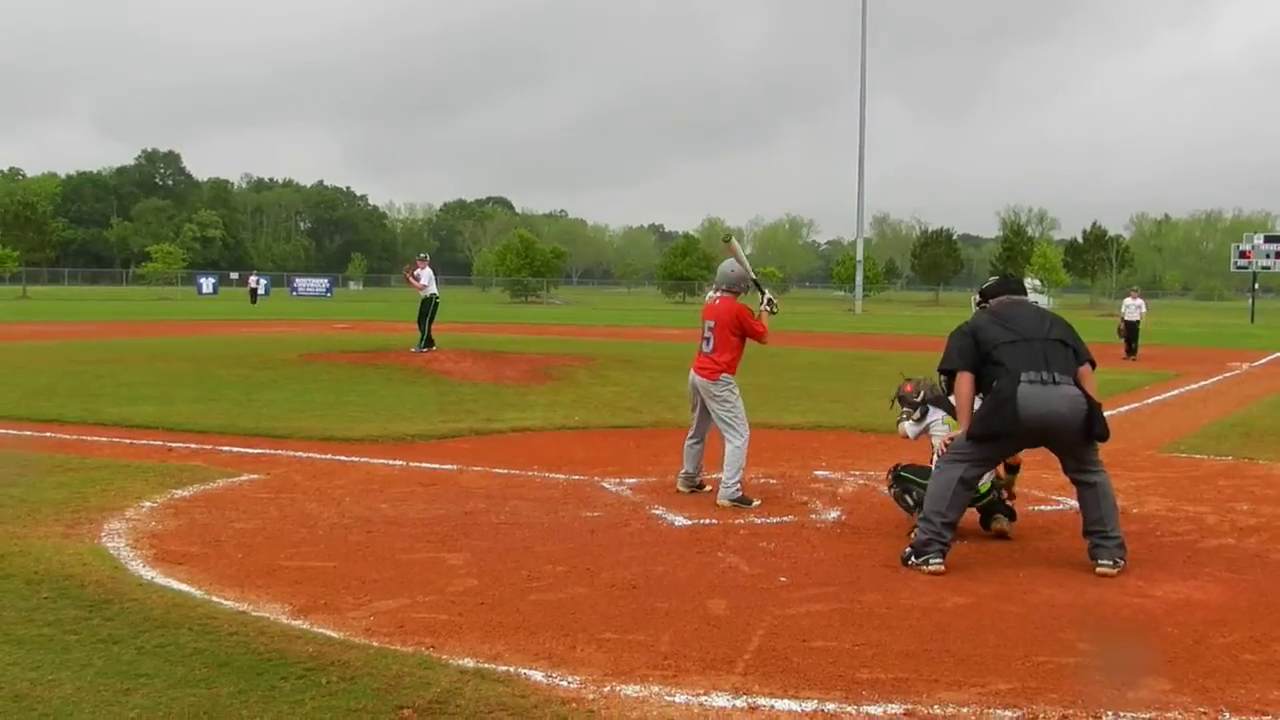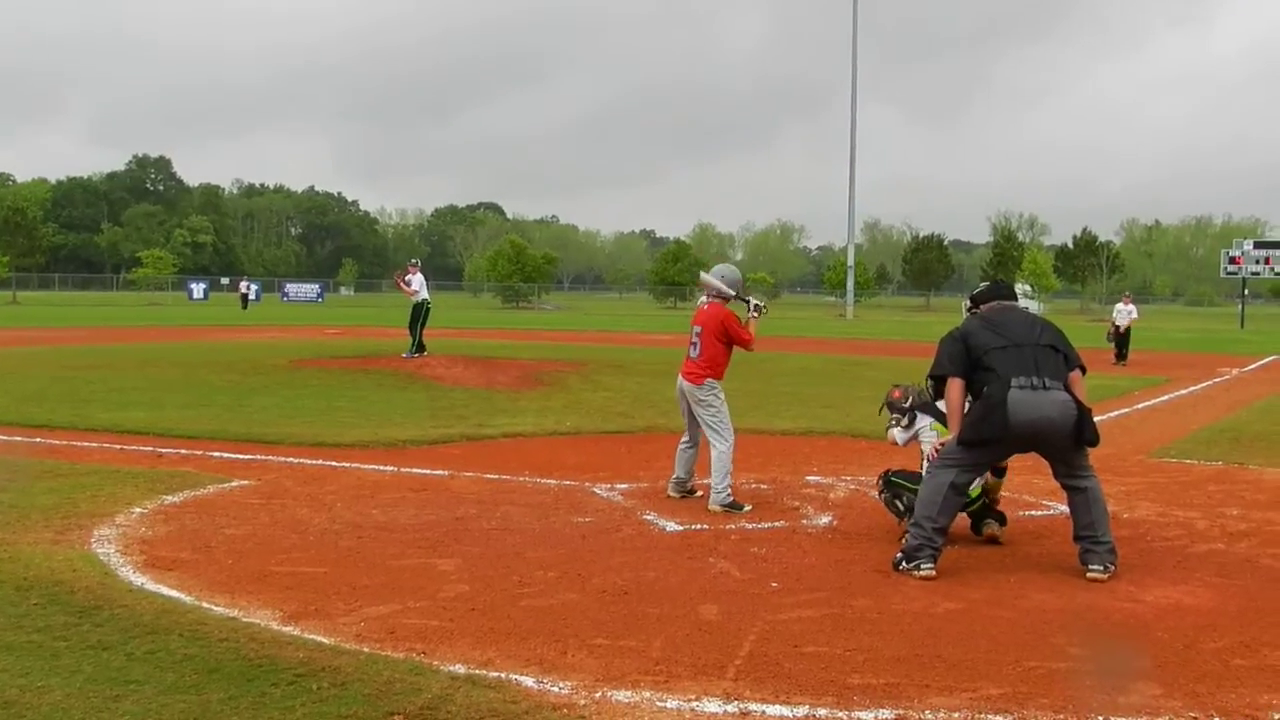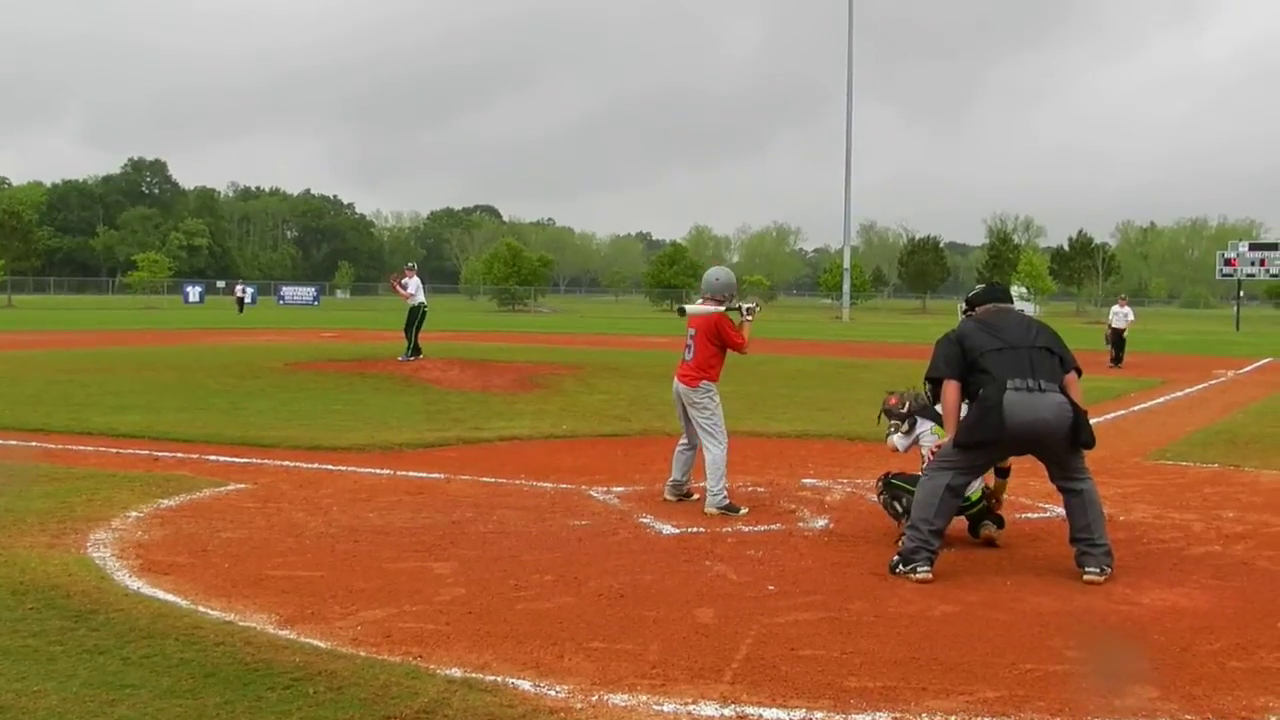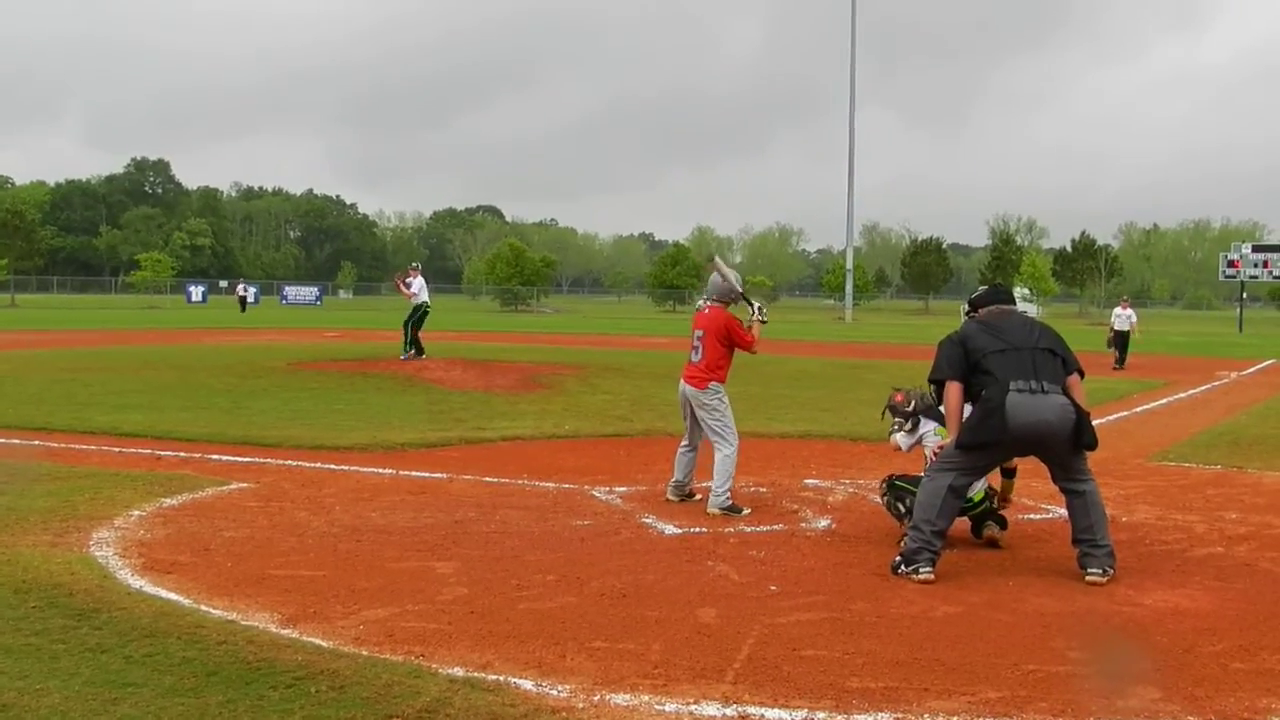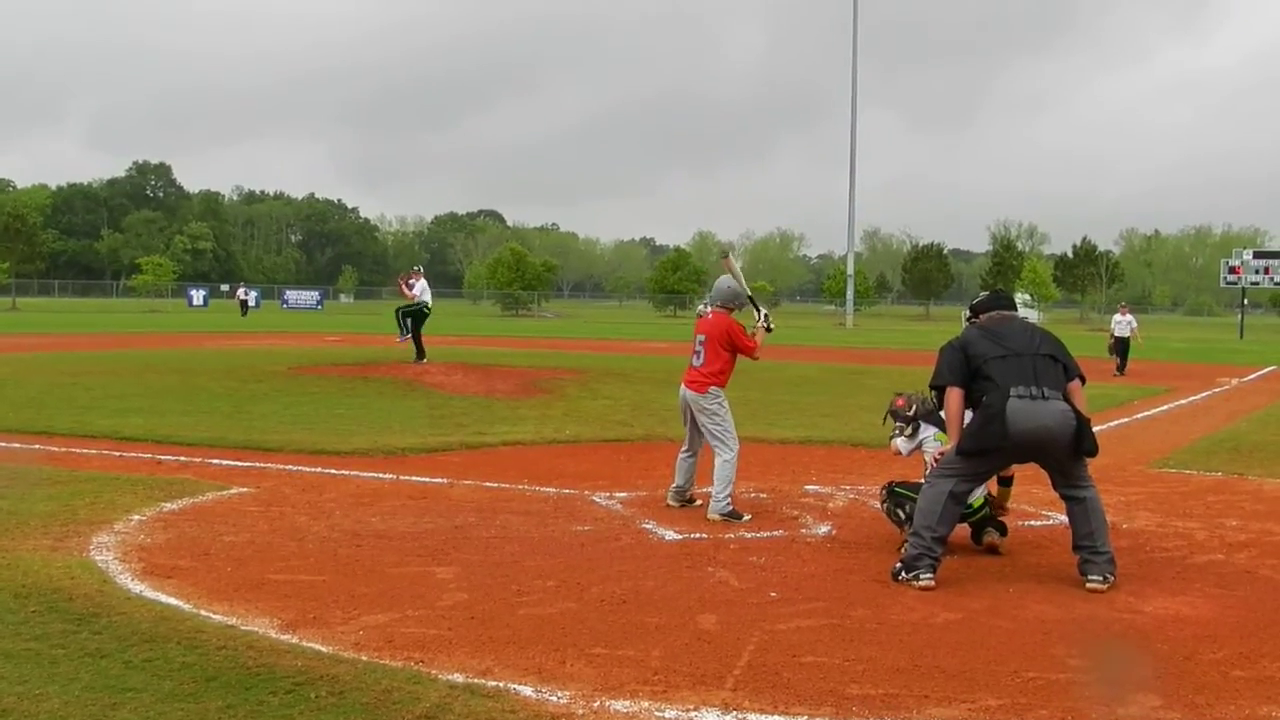
dt=0.2s
person 1, frame 1
left shoulder: (976, 324)
right shoulder: (1056, 321)
left elbow: (964, 377)
right elbow: (1085, 370)
left wrist: (964, 429)
right wrist: (1090, 420)
left hip: (1015, 399)
right hip: (1068, 400)
left knee: (955, 465)
right knee: (1091, 472)
left ankle: (928, 550)
right ankle: (1109, 553)
person 1, frame 2
left shoulder: (967, 330)
right shoulder: (1045, 325)
left elbow: (954, 382)
right elbow: (1075, 376)
left wrist: (955, 435)
right wrist: (1081, 425)
left hip: (1006, 404)
right hip: (1058, 405)
left knee: (945, 470)
right knee: (1081, 477)
left ankle: (919, 556)
right ankle: (1099, 558)
person 1, frame 3
left shoulder: (963, 332)
right shoulder: (1041, 328)
left elbow: (950, 385)
right elbow: (1070, 378)
left wrist: (951, 437)
right wrist: (1077, 428)
left hip: (1001, 407)
right hip: (1054, 407)
left knee: (941, 473)
right knee: (1076, 479)
left ankle: (916, 559)
right ankle: (1096, 561)
person 1, frame 4
left shoulder: (965, 333)
right shoulder: (1043, 330)
left elbow: (953, 386)
right elbow: (1073, 379)
left wrist: (953, 438)
right wrist: (1080, 429)
left hip: (1004, 408)
right hip: (1056, 409)
left knee: (943, 474)
right knee: (1079, 480)
left ankle: (918, 559)
right ankle: (1098, 562)
person 1, frame 5
left shoulder: (966, 339)
right shoulder: (1045, 336)
left elbow: (954, 391)
right elbow: (1074, 385)
left wrist: (954, 444)
right wrist: (1081, 435)
left hip: (1005, 414)
right hip: (1057, 415)
left knee: (944, 480)
right knee: (1079, 487)
left ankle: (919, 566)
right ankle: (1099, 569)
person 2, frame 1
left shoulder: (709, 305)
right shoulder: (738, 309)
right elbow: (763, 337)
left wrist: (760, 310)
right wrist: (765, 309)
left hip: (697, 374)
right hip: (718, 379)
left knee: (698, 431)
right knee: (738, 434)
left ankle: (688, 479)
right ankle: (730, 492)
person 2, frame 2
left shoulder: (701, 310)
right shoulder: (725, 314)
right elbow: (749, 344)
left wrist: (748, 315)
right wrist: (753, 316)
left hip: (686, 379)
right hip: (705, 384)
left knee: (692, 435)
right knee: (723, 439)
left ankle: (679, 484)
right ankle: (721, 497)
person 2, frame 3
left shoulder: (695, 314)
right shoulder: (718, 317)
right elbow: (742, 347)
left wrist: (741, 319)
right wrist: (747, 318)
left hip: (681, 382)
right hip: (700, 387)
left knee: (690, 438)
right knee: (716, 442)
left ankle: (676, 487)
right ankle: (716, 500)
person 2, frame 4
left shoulder: (700, 315)
right shoulder: (726, 319)
right elbow: (752, 346)
left wrist: (751, 323)
right wrist: (756, 318)
left hip: (687, 383)
right hip: (707, 388)
left knee: (691, 440)
right knee: (727, 443)
left ankle: (678, 488)
right ankle: (720, 500)
person 2, frame 5
left shoulder: (703, 320)
right shoulder: (729, 324)
right elbow: (754, 352)
left wrist: (757, 328)
right wrist: (761, 325)
left hip: (688, 388)
right hip: (708, 393)
left knee: (692, 445)
right knee: (727, 448)
left ankle: (679, 494)
right ankle: (720, 507)
person 3, frame 1
left shoulder: (934, 409)
left elbow: (903, 431)
right elbow: (1013, 457)
left wrist: (908, 405)
right wrist: (1008, 487)
right hip: (982, 491)
left knee: (895, 476)
right ankle: (999, 518)
person 3, frame 2
left shoulder: (921, 415)
left elbow: (892, 438)
right elbow: (1000, 460)
left wrist: (897, 411)
right wrist: (994, 493)
right hip: (972, 495)
left knee: (886, 481)
right ankle: (989, 522)
person 3, frame 3
left shoulder: (920, 420)
left elbow: (892, 444)
right elbow: (1003, 460)
left wrist: (896, 417)
right wrist: (998, 494)
right hip: (971, 499)
left knee: (885, 484)
right ankle: (987, 525)
person 3, frame 4
left shoulder: (924, 420)
left elbow: (895, 443)
right elbow: (1008, 460)
left wrist: (900, 415)
right wrist: (1005, 494)
right hip: (975, 500)
left knee: (889, 486)
right ankle: (990, 525)
person 3, frame 5
left shoulder: (925, 425)
left elbow: (895, 447)
right elbow: (1005, 468)
left wrist: (901, 420)
right wrist: (1001, 502)
right hip: (973, 506)
left knee: (889, 492)
right ankle: (990, 532)
